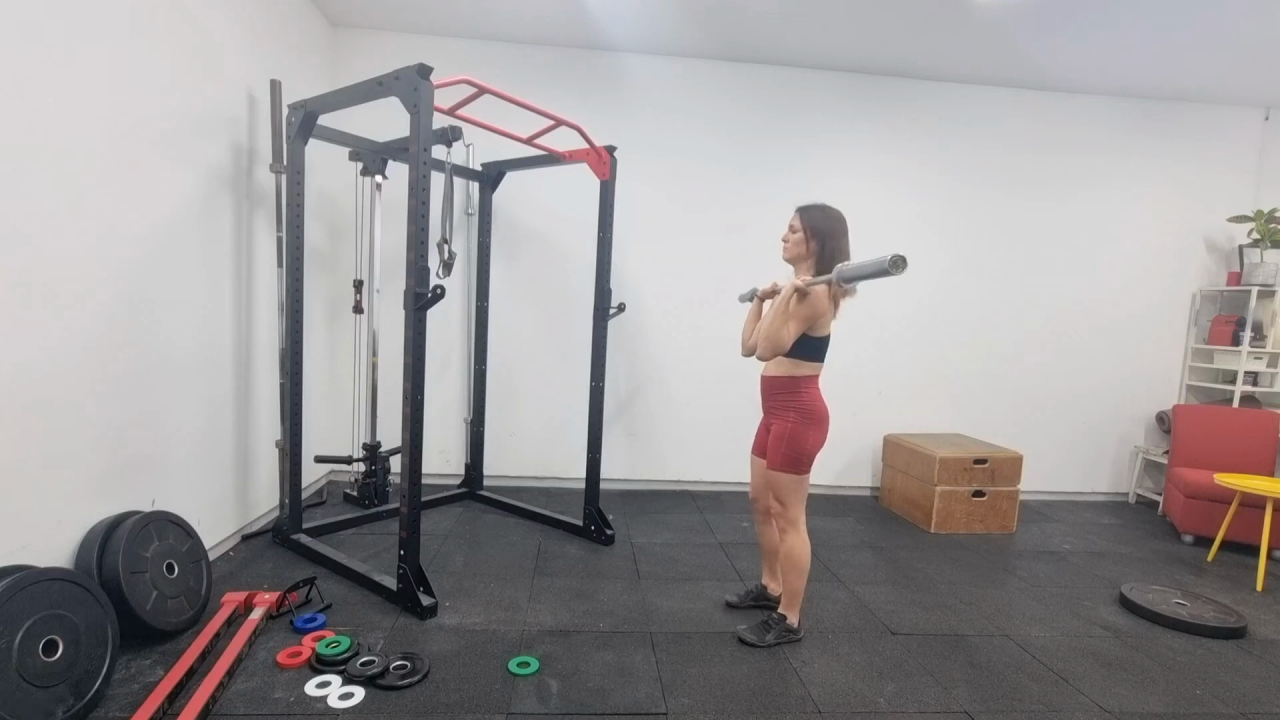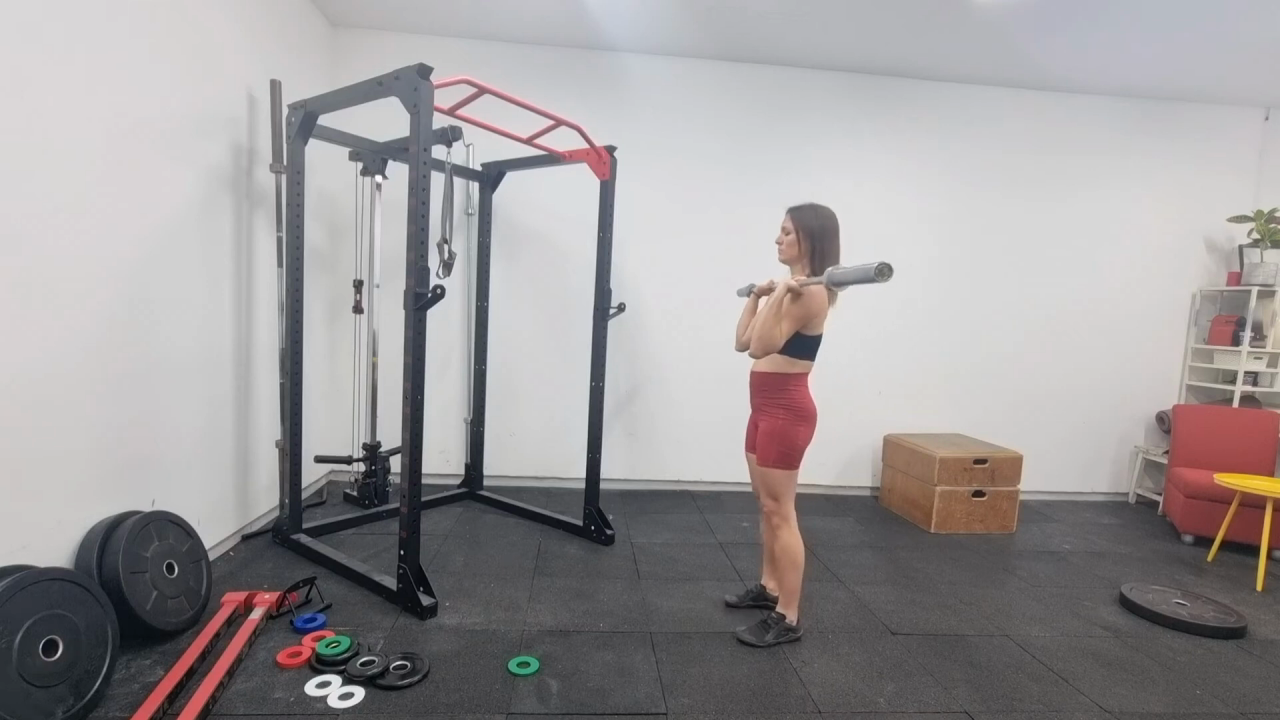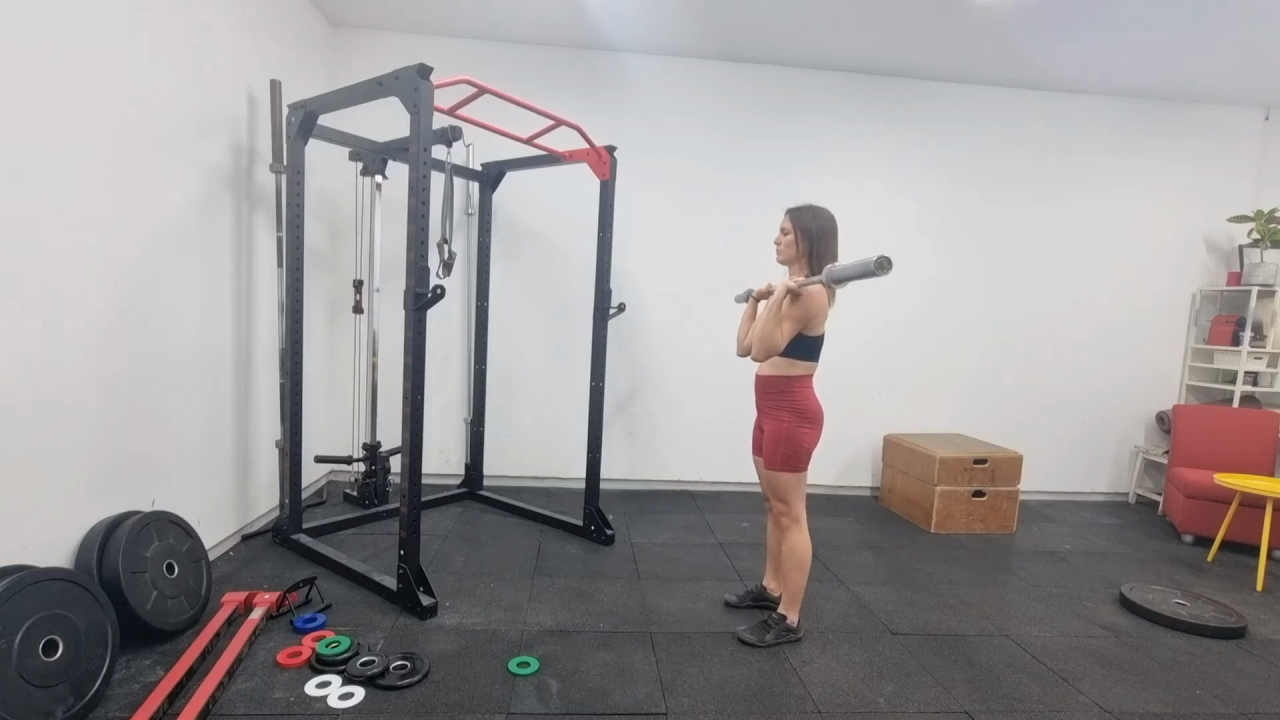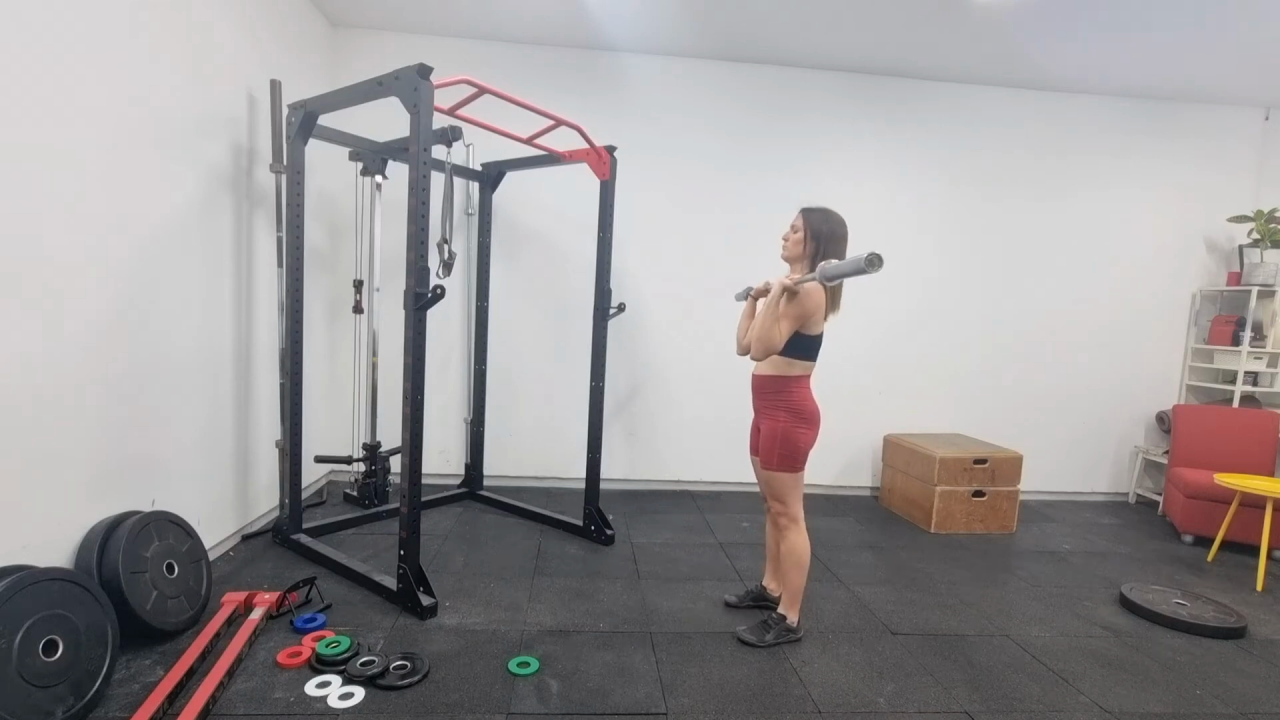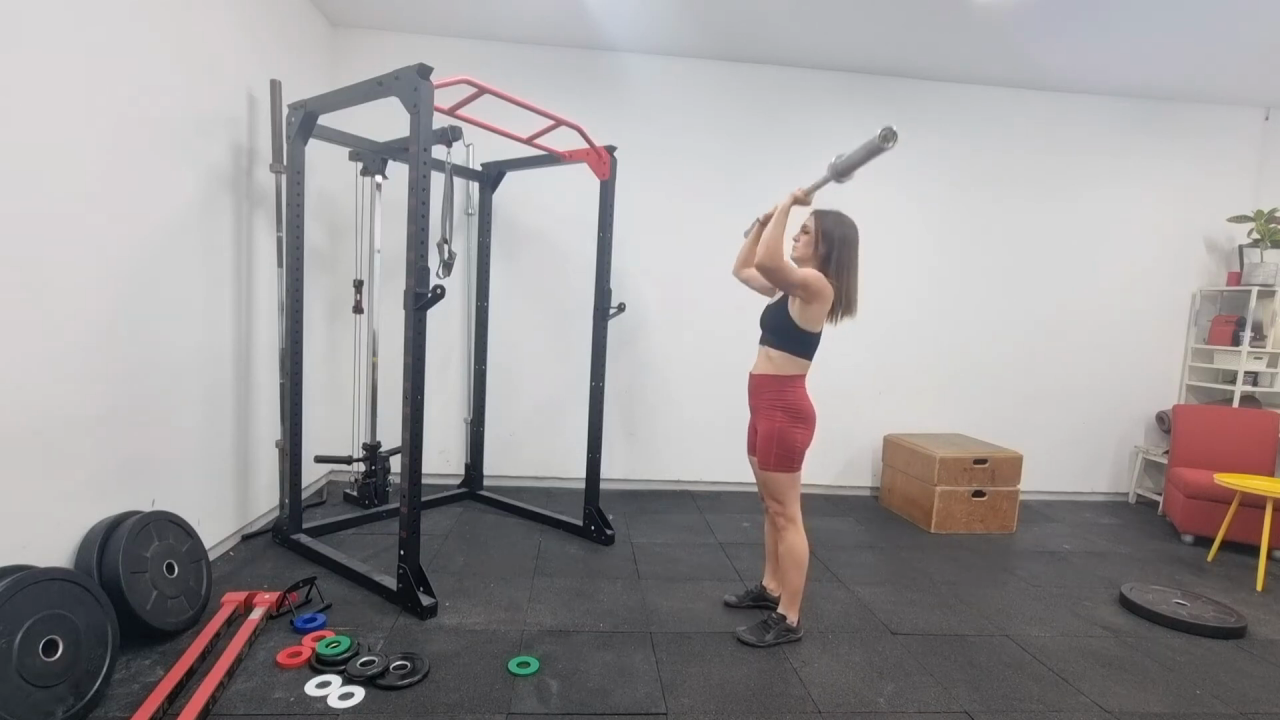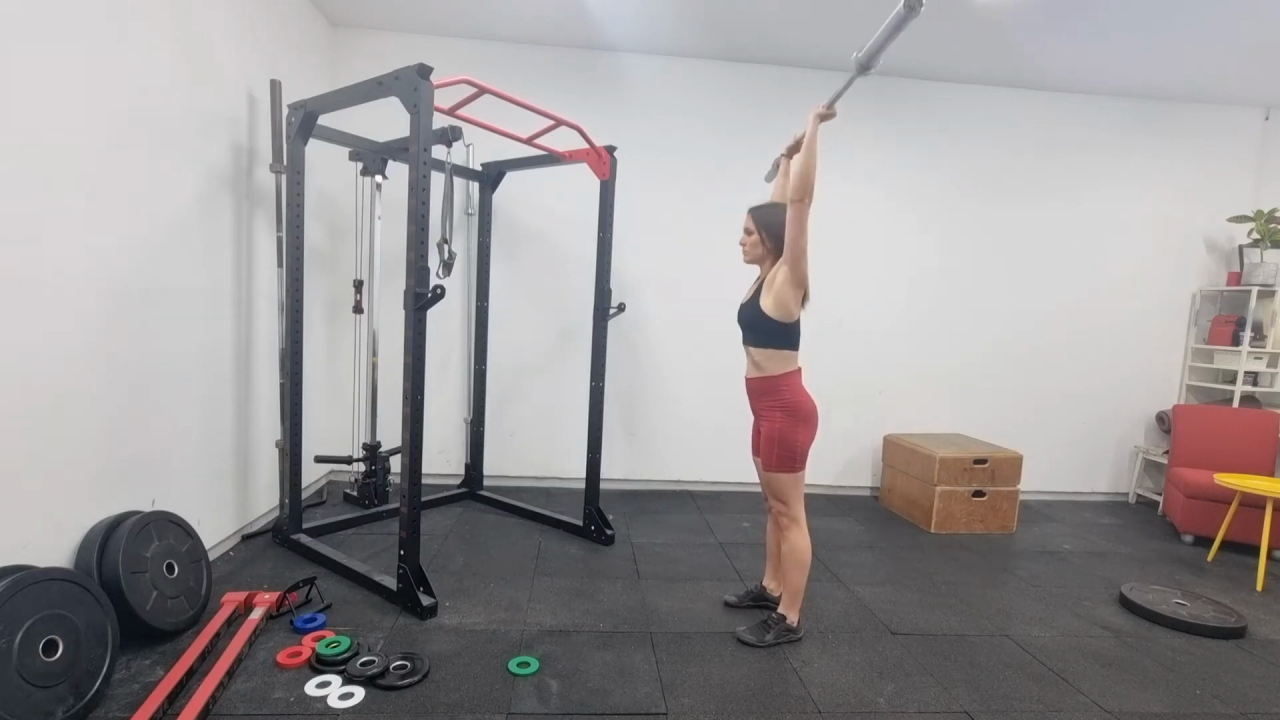
dt=0.7s
person 1, frame 1
left shoulder: (815, 293)
right shoulder: (796, 289)
left elbow: (768, 348)
right elbow: (749, 345)
left wrist: (786, 295)
right wrist: (760, 300)
left hip: (798, 413)
right hip: (777, 411)
left knee: (788, 517)
right knee: (761, 503)
left ankle: (788, 620)
right ankle: (770, 587)
person 1, frame 2
left shoulder: (810, 293)
right shoulder: (790, 288)
left elbow: (762, 347)
right elbow: (744, 341)
left wrist: (779, 295)
right wrist: (756, 296)
left hip: (786, 410)
right hip: (766, 408)
left knee: (780, 513)
right knee: (767, 506)
left ankle: (787, 619)
right ankle: (769, 587)
person 1, frame 3
left shoulder: (810, 293)
right shoulder: (790, 289)
left elbow: (763, 349)
right elbow: (745, 346)
left wrist: (779, 297)
right wrist: (756, 300)
left hip: (792, 412)
right hip: (771, 410)
left knee: (791, 515)
right knee: (775, 507)
left ankle: (789, 619)
right ankle: (771, 588)
person 1, frame 4
left shoulder: (808, 292)
right shoulder: (791, 288)
left elbow: (763, 348)
right elbow: (744, 345)
left wrist: (775, 294)
right wrist: (755, 298)
left hip: (789, 411)
right hip: (769, 409)
left knee: (788, 515)
right knee: (773, 508)
left ankle: (788, 619)
right ankle: (771, 587)
person 1, frame 5
left shoulder: (816, 286)
right shoulder: (791, 288)
left elbow: (767, 261)
right elbow: (743, 268)
left wrist: (786, 206)
right wrist: (765, 223)
left hip: (785, 408)
right hip: (766, 406)
left knee: (786, 514)
right knee: (772, 508)
left ankle: (788, 619)
right ankle: (770, 588)
person 1, frame 6
left shoulder: (788, 277)
right shoulder: (768, 276)
left elbow: (800, 201)
right elbow: (779, 207)
left wrist: (813, 129)
right wrist: (786, 159)
left hip: (786, 410)
right hip: (769, 409)
left knee: (790, 514)
right knee: (775, 507)
left ankle: (788, 620)
right ankle: (771, 588)
